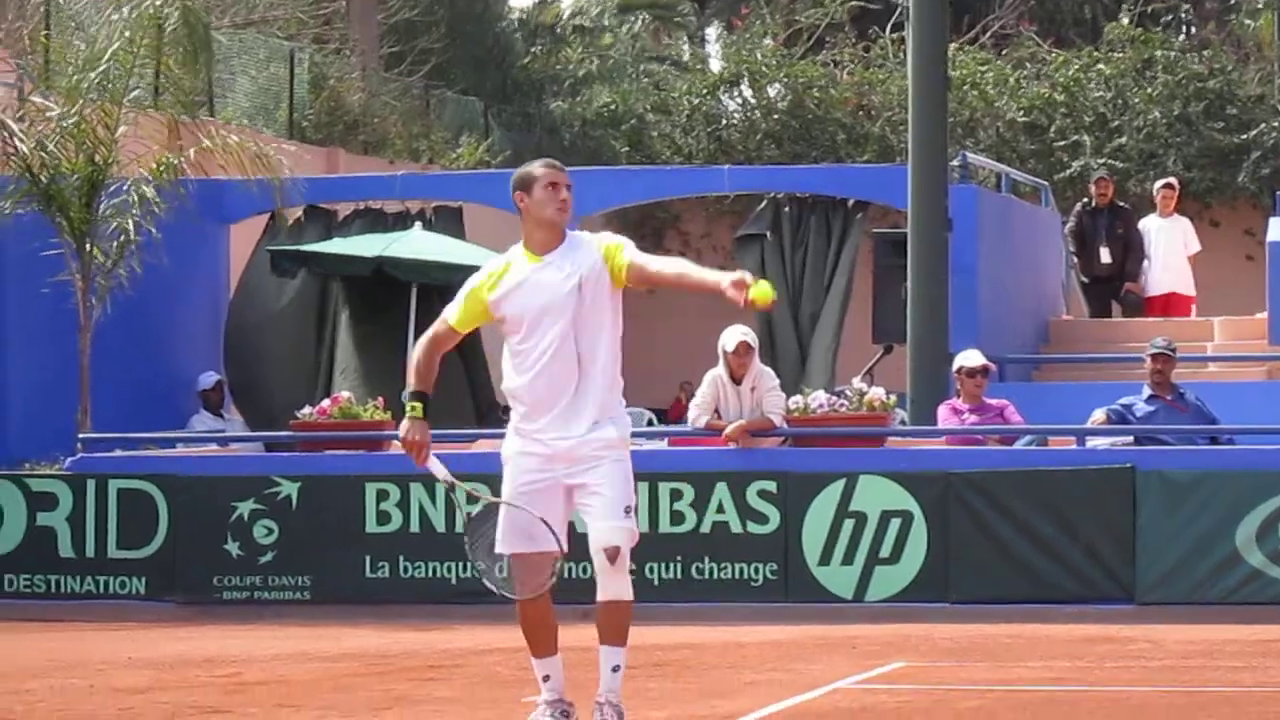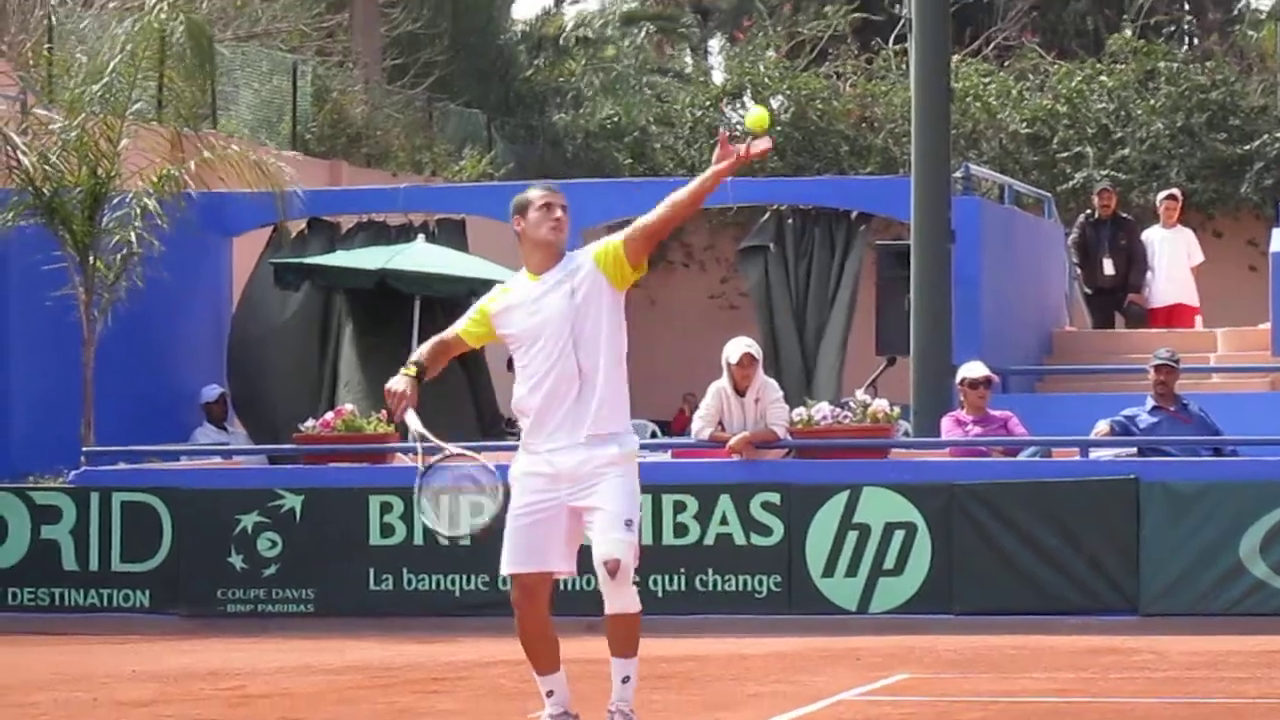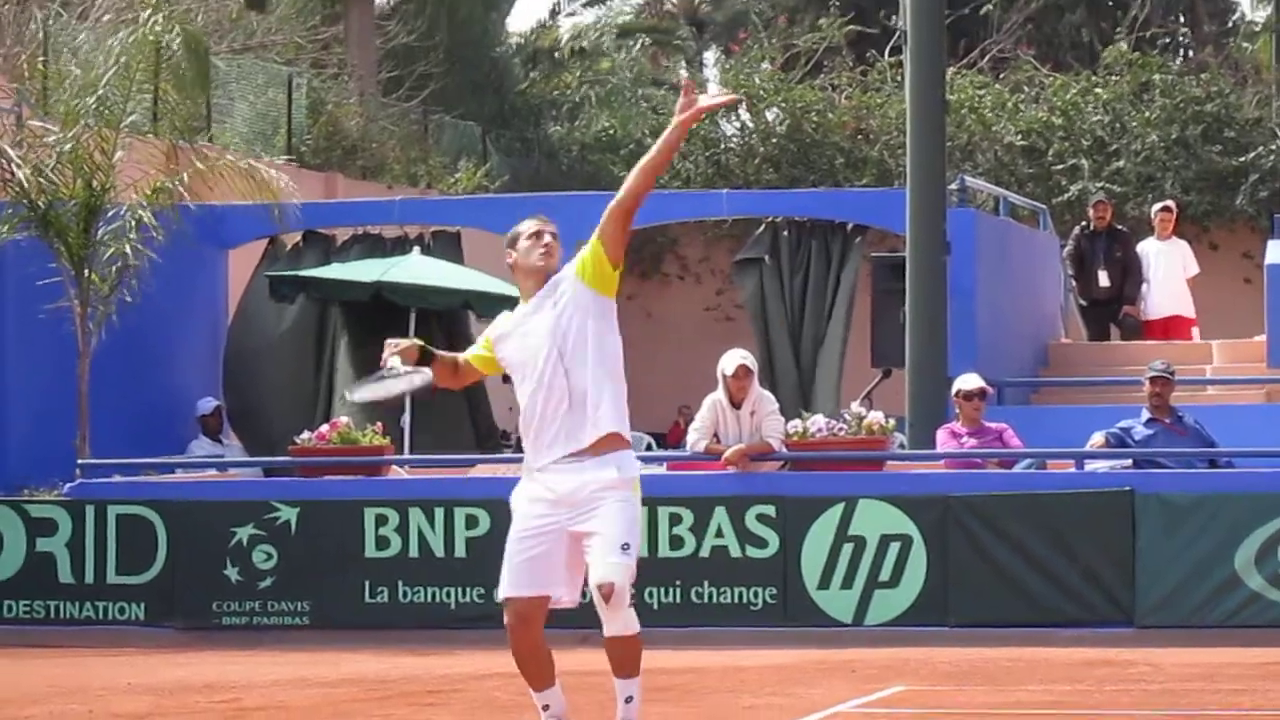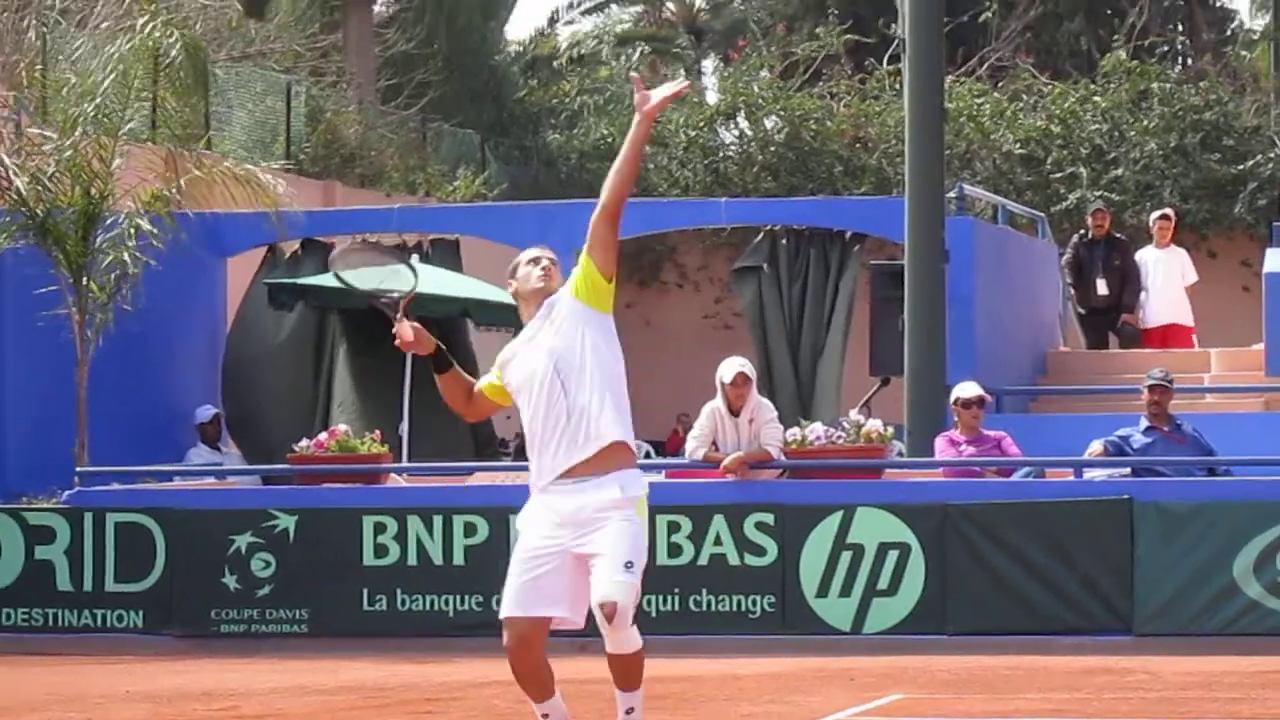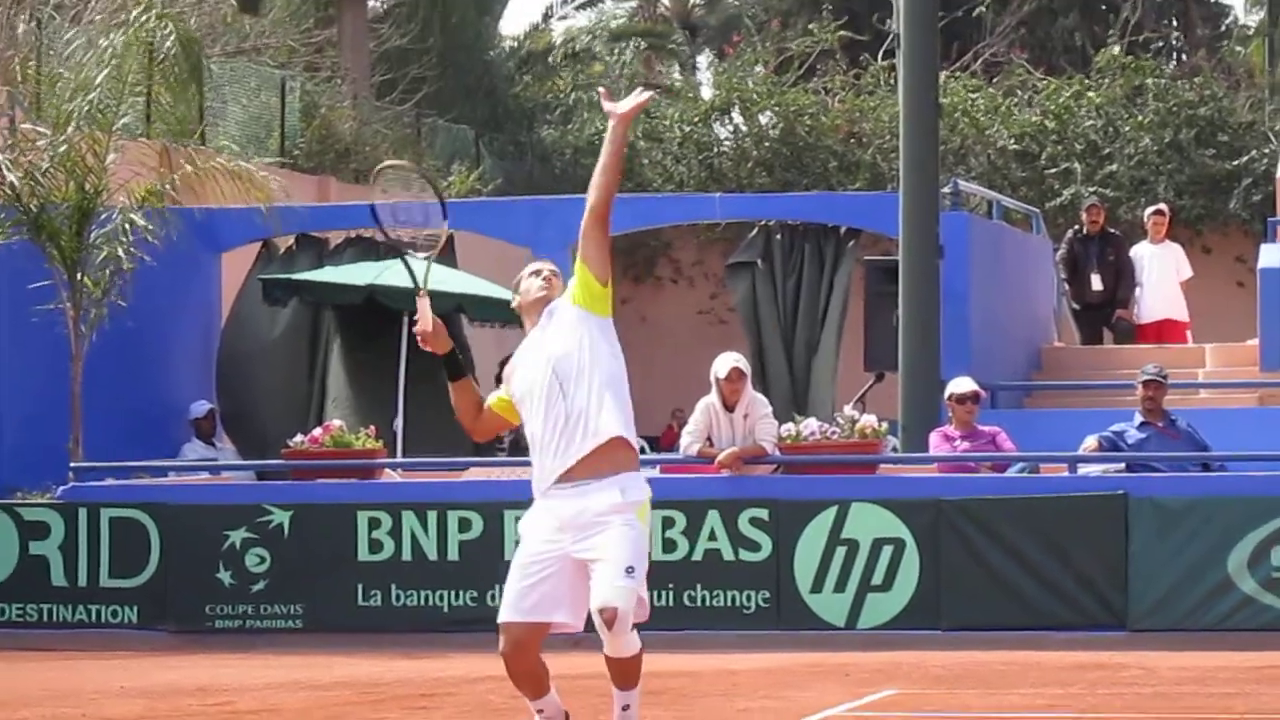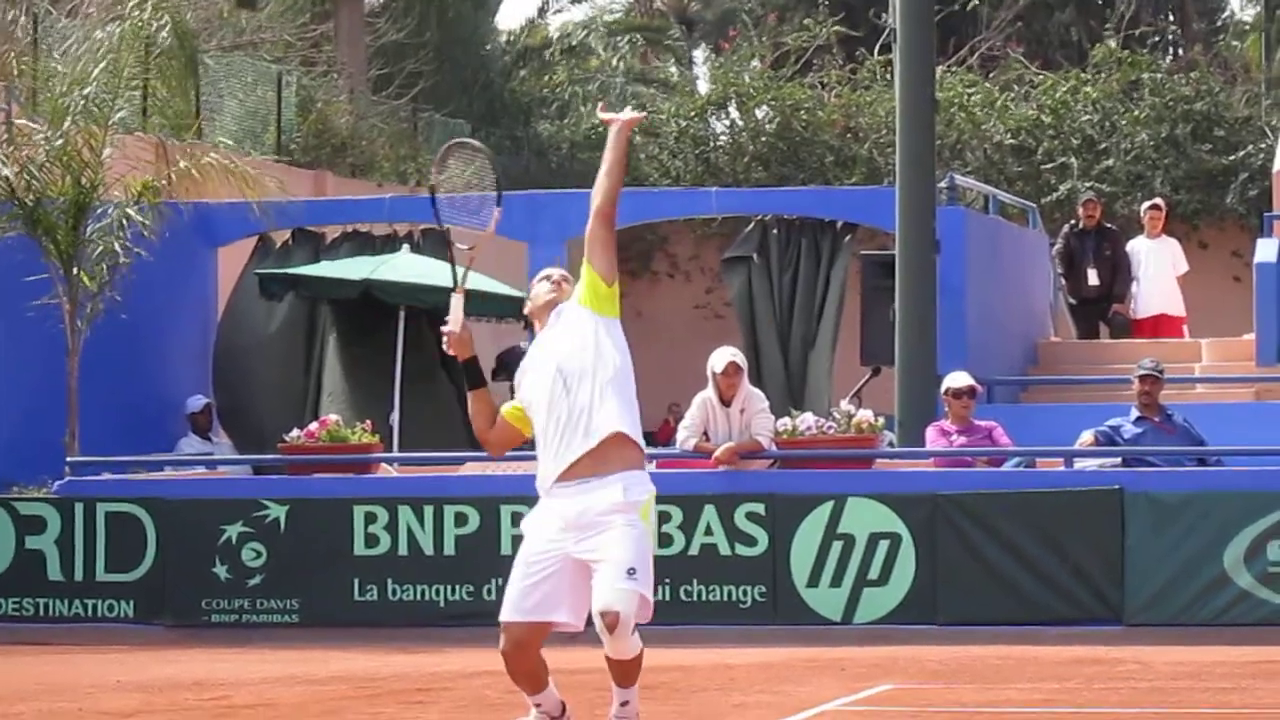
dt=0.1s
person 1, frame 1
left shoulder: (600, 253)
right shoulder: (494, 280)
left elbow: (661, 268)
right elbow: (434, 341)
left wrist: (721, 280)
right wrist: (415, 407)
left hip: (600, 441)
right hip: (532, 446)
left knee: (613, 559)
person 1, frame 2
left shoulder: (601, 264)
right shoulder: (501, 303)
left elbow: (655, 223)
right elbow: (442, 345)
left wrist: (715, 174)
right wrist: (407, 375)
left hip: (606, 455)
right hip: (539, 465)
left knee: (619, 570)
right knee: (528, 594)
person 1, frame 3
left shoulder: (585, 284)
right shoulder: (506, 332)
left elbow: (628, 200)
right elbow: (454, 371)
left wrist: (680, 126)
right wrist: (416, 352)
left hip: (606, 480)
right hip: (543, 489)
left knee: (613, 593)
right knee: (521, 623)
person 1, frame 4
left shoulder: (584, 302)
right shoulder: (515, 359)
left elbow: (609, 208)
right elbow: (472, 406)
left wrist: (644, 120)
right wrist: (433, 350)
left hip: (613, 498)
right hip: (548, 508)
left knee: (615, 611)
right knee: (521, 642)
person 1, frame 5
left shoulder: (583, 310)
right shoulder: (519, 368)
left elbow: (596, 213)
right elbow: (476, 423)
left wrist: (619, 124)
right wrist: (448, 355)
left hip: (613, 503)
right hip: (551, 512)
left knee: (614, 618)
right knee: (516, 646)
person 1, frame 6
left shoulder: (592, 311)
right shoulder: (530, 373)
left elbow: (602, 214)
right elbow: (492, 438)
left wrist: (620, 133)
right wrist: (469, 364)
left hip: (617, 503)
right hip: (556, 512)
left knee: (617, 621)
right knee: (516, 644)
